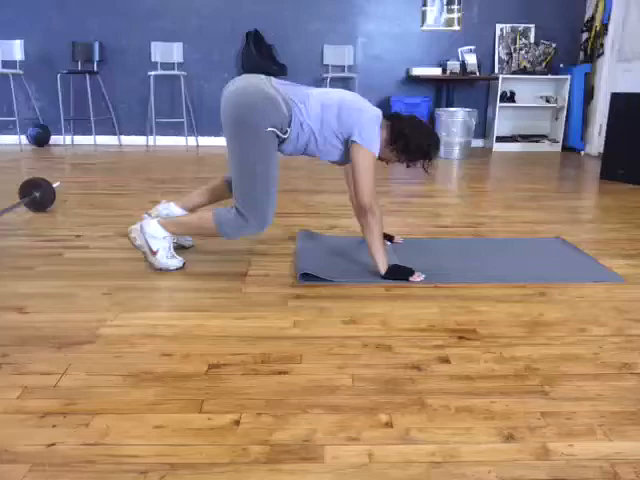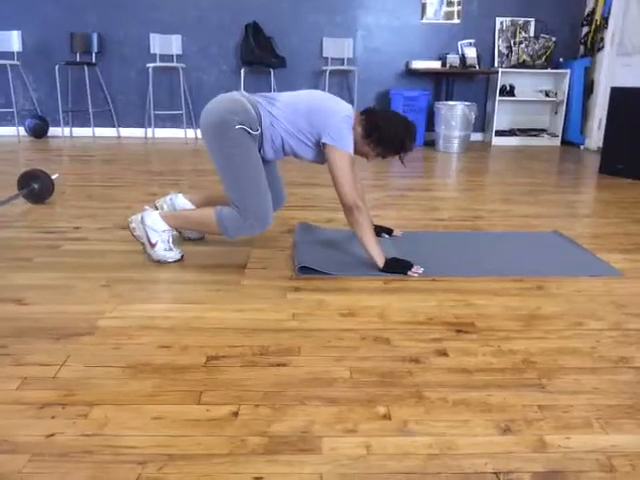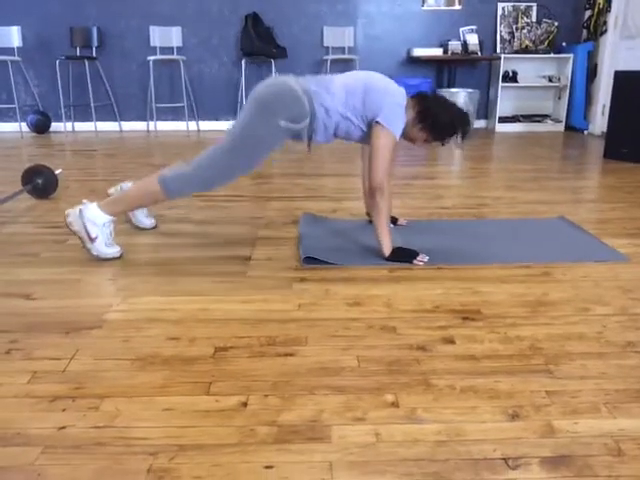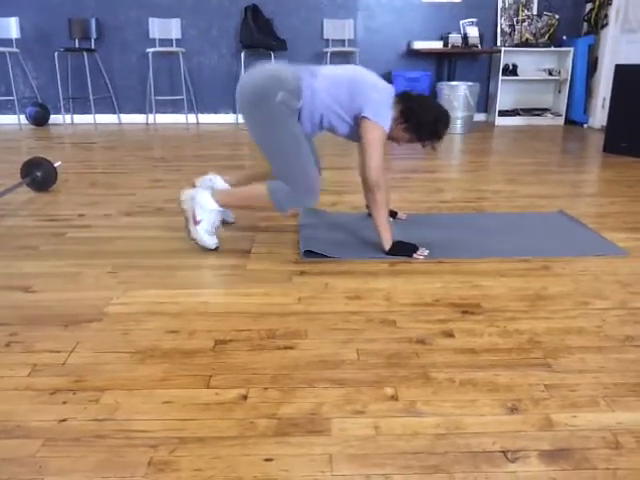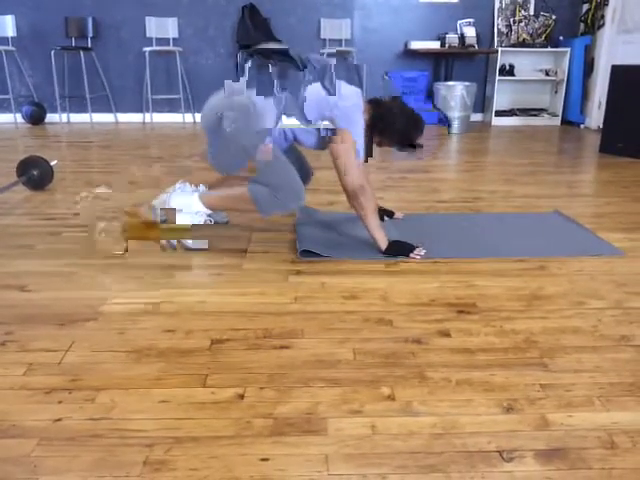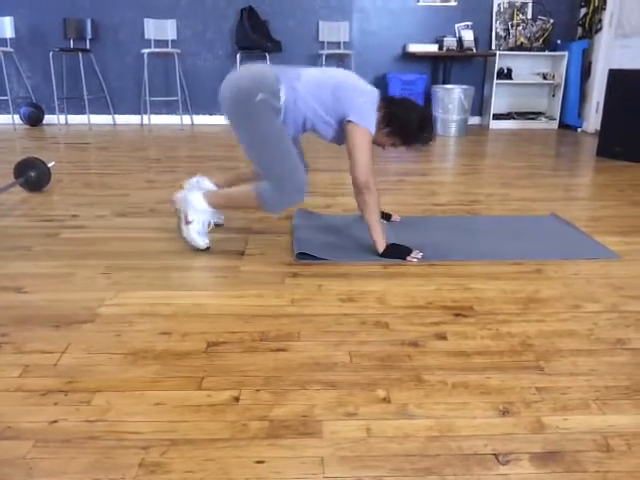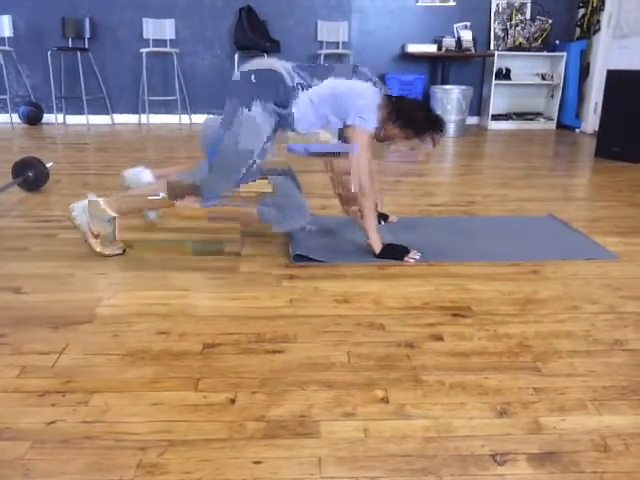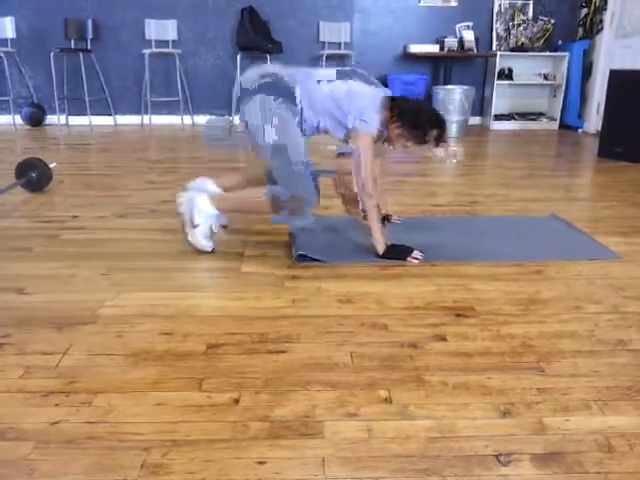
dt=0.7s
person 1, frame 1
left shoulder: (360, 123)
right shoulder: (370, 130)
left elbow: (356, 194)
right elbow: (367, 205)
left wrist: (373, 234)
right wrist: (385, 268)
left hip: (249, 93)
right hip: (257, 110)
left knee: (251, 177)
right knee: (254, 218)
left ankle: (175, 209)
right ankle: (157, 230)
person 1, frame 2
left shoulder: (348, 120)
right shoulder: (340, 128)
left elbow: (352, 182)
right elbow: (352, 202)
left wrist: (369, 226)
right wrist: (382, 261)
left hip: (237, 120)
right hip: (231, 122)
left knee: (273, 202)
right knee: (255, 219)
left ankle: (182, 203)
right ankle: (158, 221)
person 1, frame 3
left shoulder: (389, 98)
right shoulder: (395, 110)
left elbow: (370, 172)
right elbow: (379, 185)
left wrist: (377, 215)
right wrist: (389, 249)
left hip: (284, 99)
right hip: (283, 107)
left knee: (213, 170)
right knee: (204, 175)
left ankle: (132, 190)
right ankle: (95, 213)
person 1, frame 4
left shoulder: (384, 102)
right shoulder: (379, 109)
left elbow: (368, 168)
right elbow: (374, 180)
left wrist: (379, 209)
right wrist: (389, 244)
left hip: (275, 86)
right hip: (268, 93)
left knee: (306, 175)
right knee: (303, 192)
left ankle: (217, 185)
right ankle: (208, 201)
person 1, frame 5
left shoulder: (353, 104)
right shoulder: (348, 115)
left elbow: (354, 172)
right elbow: (357, 187)
left wrist: (374, 208)
right wrist: (385, 244)
left hip: (237, 108)
right hip: (231, 114)
left knee: (297, 175)
right knee: (287, 196)
left ankle: (199, 194)
right ankle: (197, 203)
person 1, frame 6
left shoulder: (373, 106)
right shoulder: (364, 113)
left elbow: (362, 168)
right elbow: (364, 184)
left wrist: (373, 212)
right wrist: (382, 246)
left hip: (262, 88)
right hip: (251, 94)
left knee: (288, 173)
right knee: (290, 191)
left ankle: (206, 188)
right ankle: (200, 202)
person 1, frame 7
left shoulder: (376, 98)
right shoulder: (368, 114)
left elbow: (360, 174)
right elbow: (362, 185)
left wrist: (370, 211)
right wrist: (378, 246)
left hip: (269, 84)
right hip: (262, 94)
left knee: (240, 170)
right knee: (214, 181)
left ankle: (145, 178)
right ankle: (100, 209)
person 1, frame 8
left shoulder: (387, 107)
right shoulder: (370, 117)
left elbow: (364, 169)
right elbow: (367, 185)
left wrist: (375, 212)
right wrist: (382, 247)
left hip: (278, 89)
right hip: (267, 97)
left knee: (290, 177)
right knee: (300, 197)
left ankle: (209, 189)
right ankle: (207, 204)
